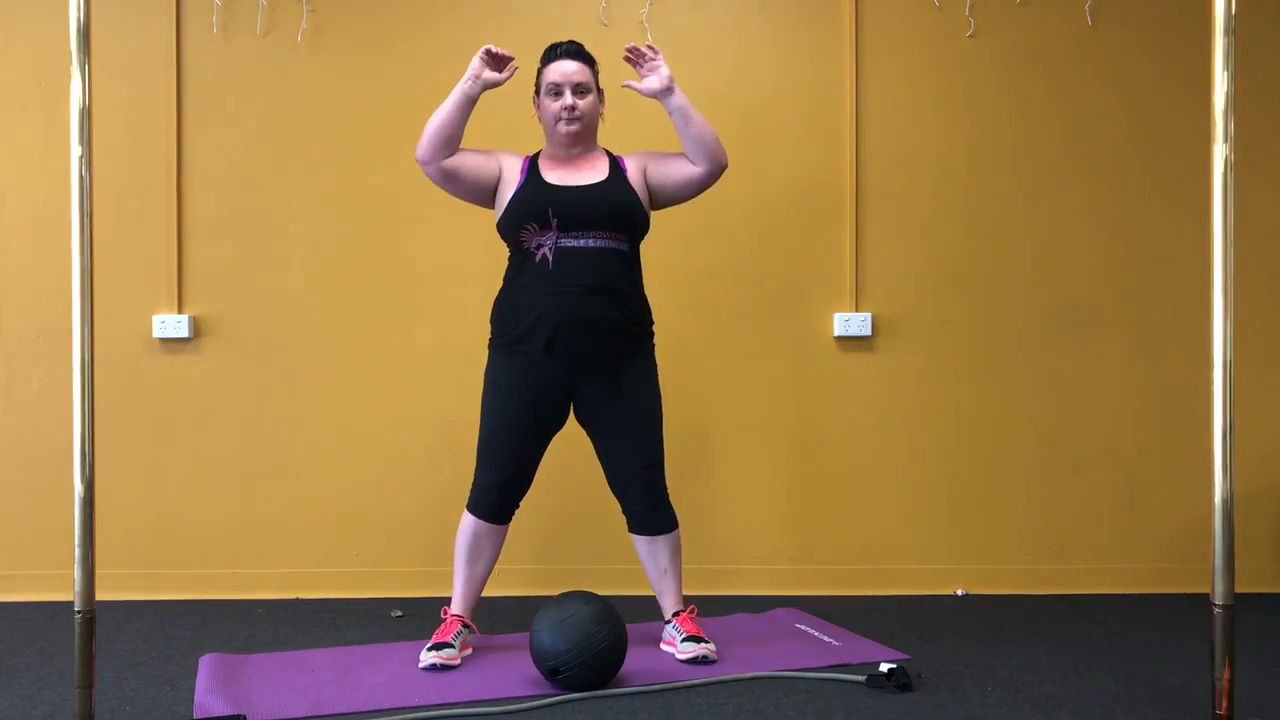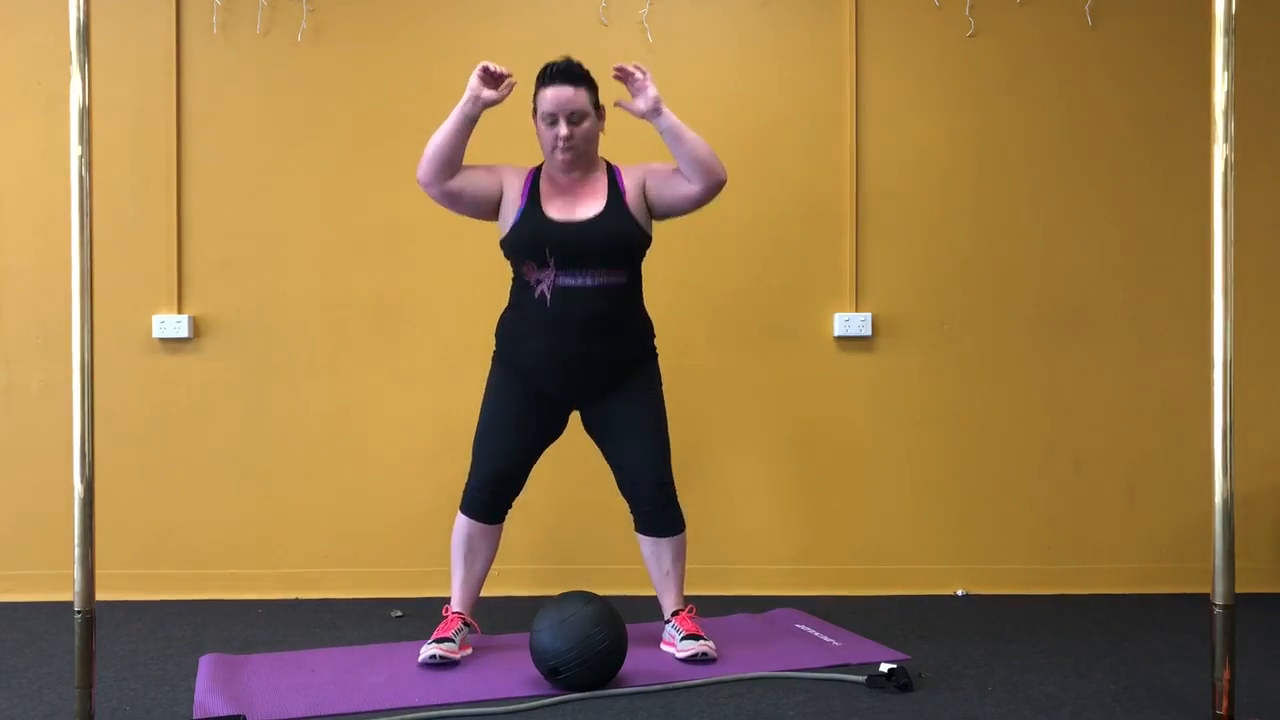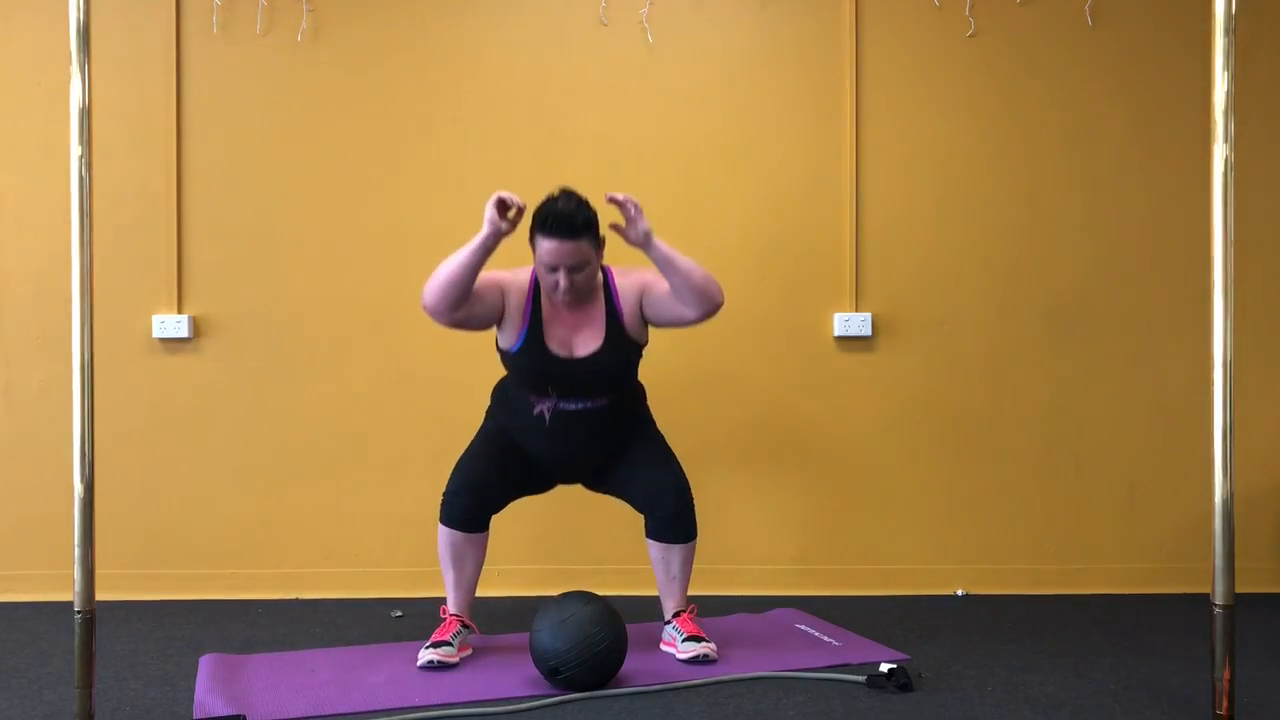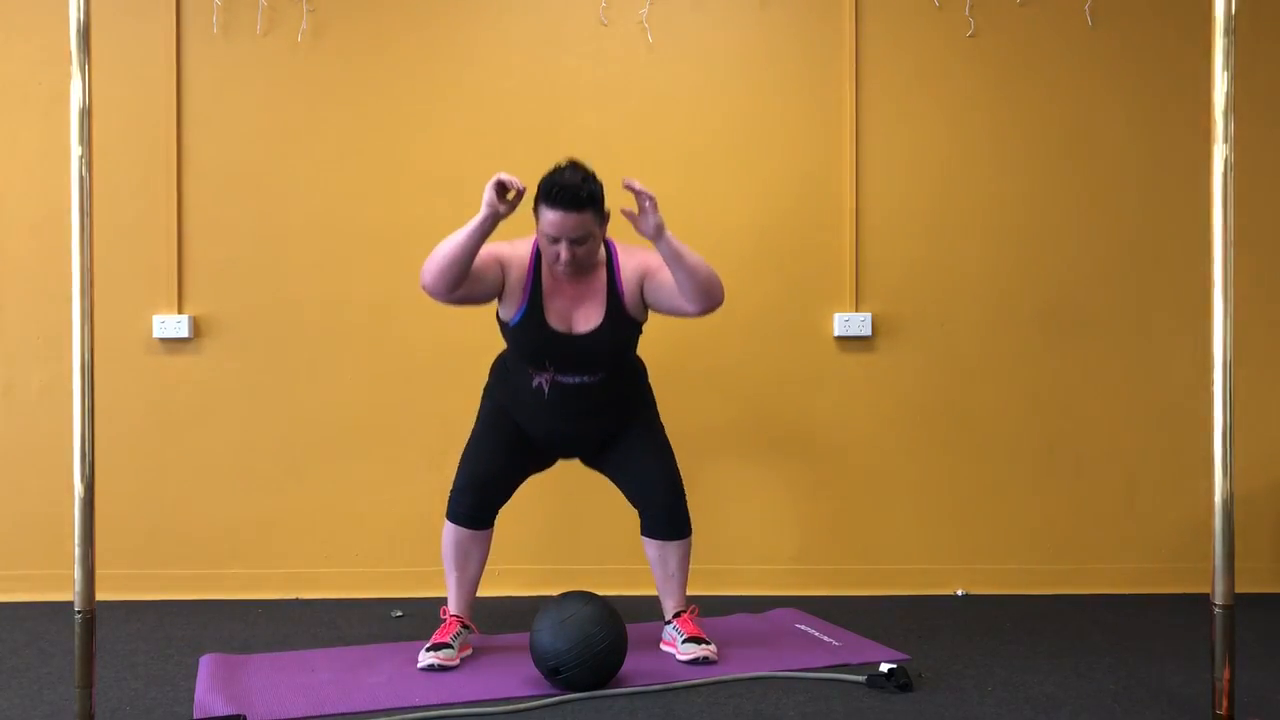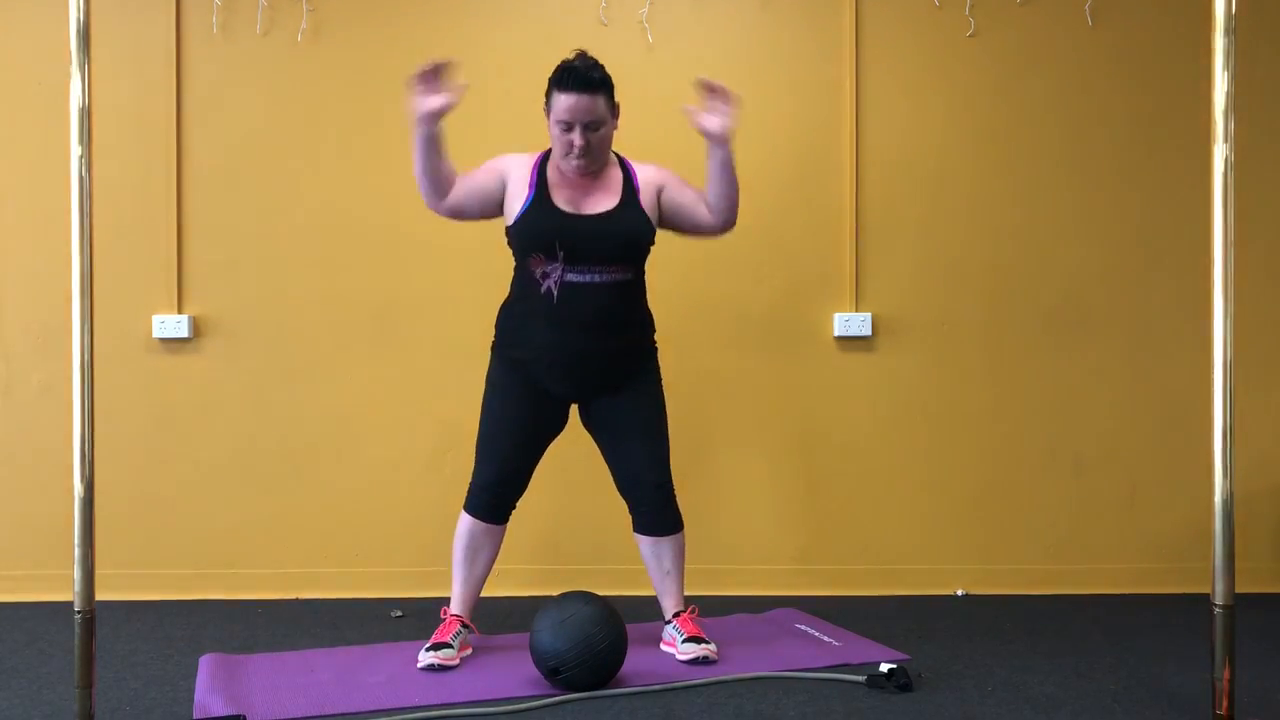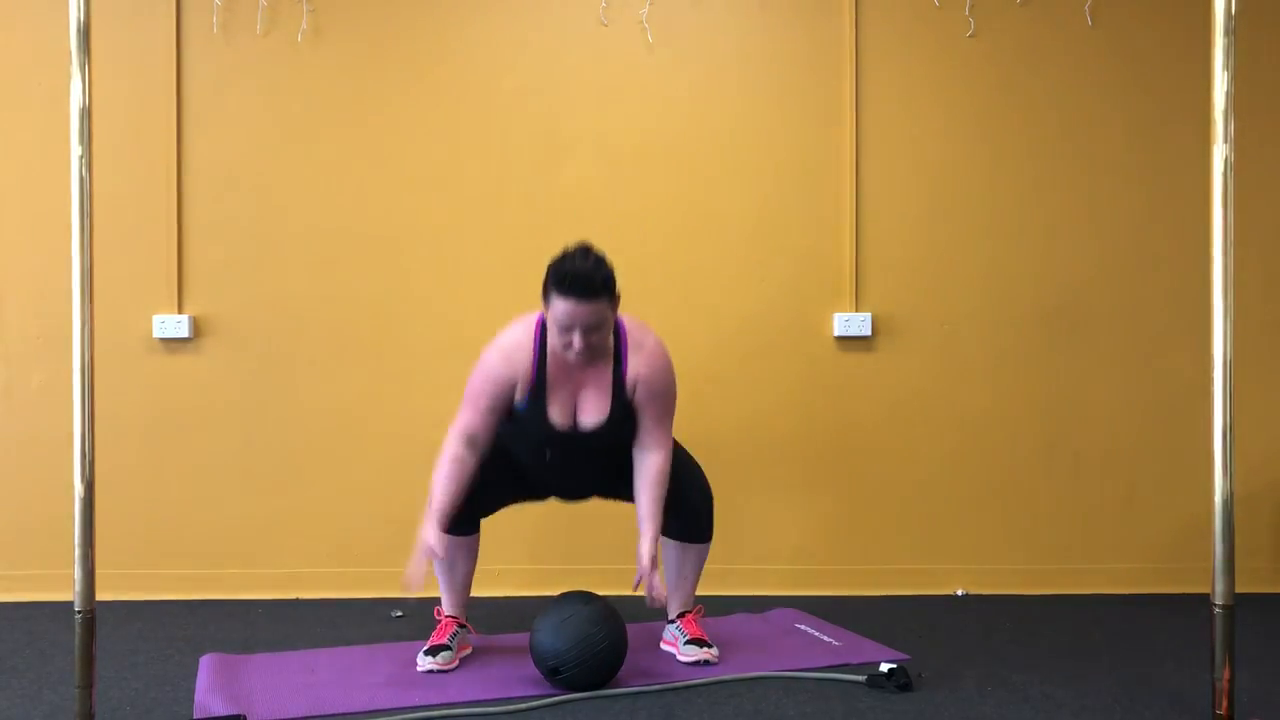
dt=0.5s
person 1, frame 1
left shoulder: (635, 173)
right shoulder: (509, 174)
left elbow: (710, 167)
right elbow: (431, 158)
left wrist: (668, 95)
right wrist: (472, 85)
left hip: (618, 359)
right hip: (526, 356)
left knee: (643, 489)
right knee: (495, 487)
left ankle: (677, 620)
right ankle: (457, 622)
person 1, frame 2
left shoulder: (635, 185)
right shoulder: (511, 187)
left elbow: (708, 181)
right elbow: (433, 180)
left wrist: (657, 114)
right wrist: (471, 105)
left hip: (621, 374)
right hip: (527, 372)
left knee: (652, 487)
right knee: (488, 485)
left ankle: (677, 619)
right ankle: (457, 620)
person 1, frame 3
left shoulder: (631, 292)
right shoulder: (510, 295)
left elbow: (706, 302)
right elbow: (437, 305)
left wrist: (650, 244)
right wrist: (487, 239)
left hip: (618, 440)
right hip: (522, 439)
left knee: (672, 499)
right knee: (464, 496)
left ankle: (678, 621)
right ankle: (455, 624)
person 1, frame 4
left shoulder: (633, 269)
right shoulder: (512, 264)
left elbow: (706, 299)
right elbow: (435, 283)
left wrist: (660, 237)
right wrist: (485, 220)
left hip: (617, 418)
right hip: (520, 414)
left knee: (664, 497)
right knee: (472, 493)
left ankle: (678, 621)
right ankle: (455, 624)
person 1, frame 5
left shoulder: (648, 183)
right shoulder: (516, 175)
left elbow: (719, 217)
right elbow: (439, 196)
left wrist: (718, 143)
right wrist: (426, 123)
left hip: (623, 372)
right hip: (527, 365)
left knee: (650, 490)
right knee: (492, 486)
left ankle: (678, 620)
right ankle: (456, 622)
person 1, frame 6
left shoulder: (645, 354)
right shoulder: (511, 352)
left elbow: (652, 449)
right elbow: (466, 437)
left wrist: (649, 541)
right wrist: (433, 528)
left hip: (613, 462)
right hip: (524, 461)
left knee: (691, 496)
right knee: (454, 501)
left ankle: (682, 620)
right ankle: (452, 623)
